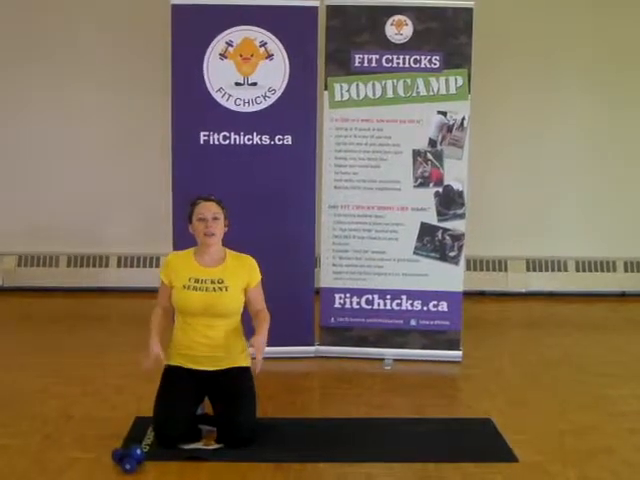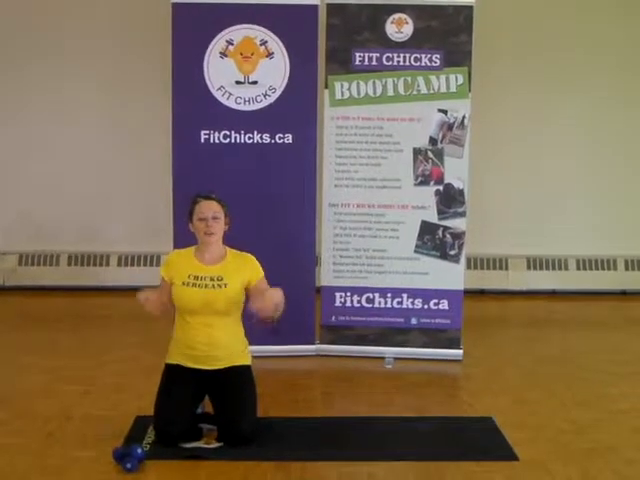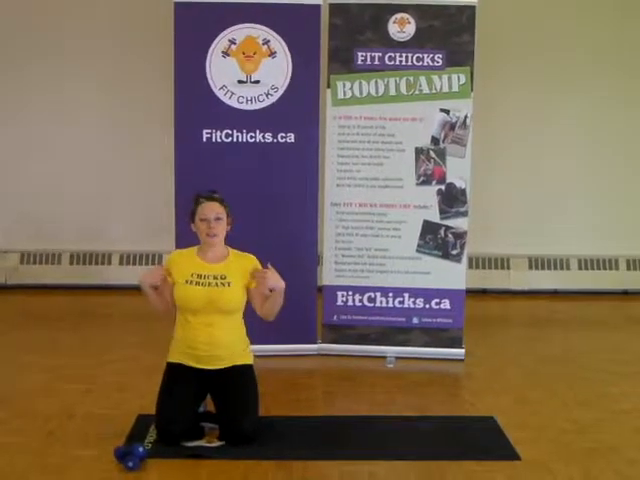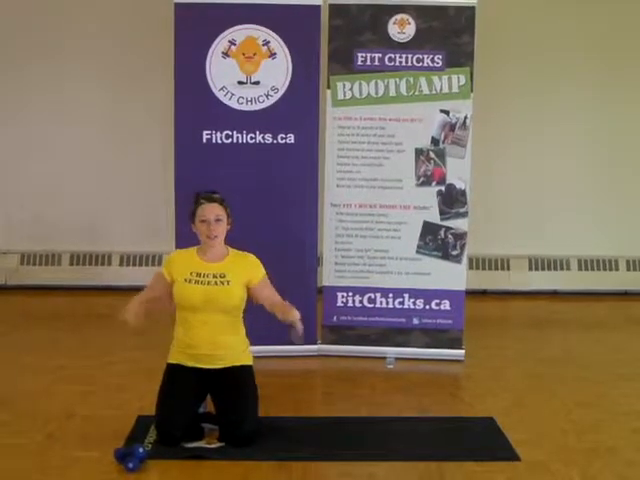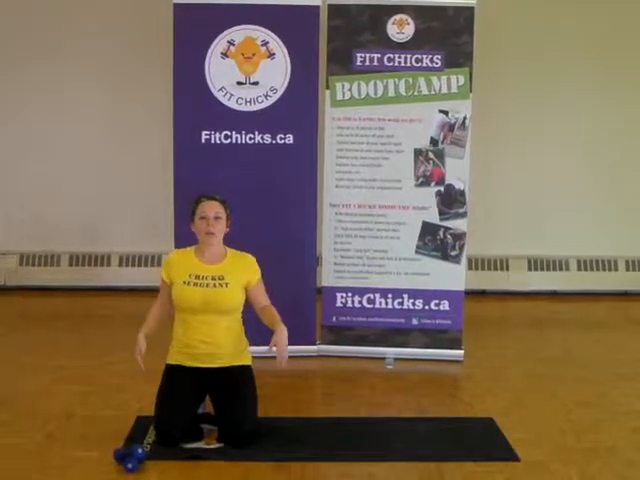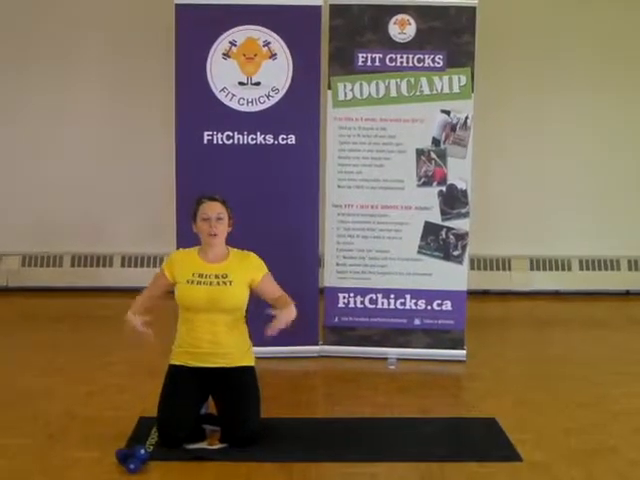
dt=0.3s
person 1, frame 1
left shoulder: (245, 265)
right shoulder: (174, 263)
left elbow: (259, 311)
right elbow: (163, 308)
left wrist: (261, 336)
right wrist: (155, 337)
left hip: (231, 364)
right hip: (183, 363)
left knee: (240, 436)
right knee: (167, 435)
left ankle: (219, 413)
right ankle: (193, 408)
person 1, frame 2
left shoulder: (246, 263)
right shoulder: (175, 261)
left elbow: (269, 310)
right elbow: (164, 307)
left wrist: (276, 298)
right wrist: (147, 299)
left hip: (231, 362)
right hip: (183, 361)
left knee: (240, 434)
right knee: (168, 433)
left ankle: (217, 413)
right ankle: (195, 414)
person 1, frame 3
left shoulder: (247, 263)
right shoulder: (177, 261)
left elbow: (267, 313)
right elbow: (168, 309)
left wrist: (279, 288)
right wrist: (147, 286)
left hip: (233, 362)
right hip: (185, 361)
left knee: (243, 434)
right knee: (169, 433)
left ankle: (219, 414)
right ankle: (195, 409)
person 1, frame 4
left shoulder: (247, 263)
right shoulder: (176, 261)
left elbow: (275, 303)
right elbow: (152, 294)
left wrist: (292, 315)
right wrist: (136, 304)
left hip: (233, 362)
right hip: (184, 361)
left knee: (242, 435)
right knee: (168, 433)
left ankle: (219, 413)
right ankle: (195, 410)
person 1, frame 5
left shoulder: (246, 263)
right shoulder: (175, 261)
left elbow: (263, 305)
right elbow: (164, 304)
left wrist: (279, 329)
right wrist: (143, 334)
left hip: (232, 362)
right hip: (184, 361)
left knee: (242, 435)
right knee: (168, 434)
left ankle: (221, 409)
right ankle: (194, 410)
person 1, frame 6
left shoulder: (248, 261)
right shoulder: (178, 261)
left elbow: (278, 296)
right elbow: (150, 293)
left wrist: (288, 310)
right wrist: (133, 313)
left hip: (234, 362)
right hip: (186, 361)
left knee: (244, 435)
right knee: (170, 435)
left ankle: (219, 418)
right ankle: (198, 411)
